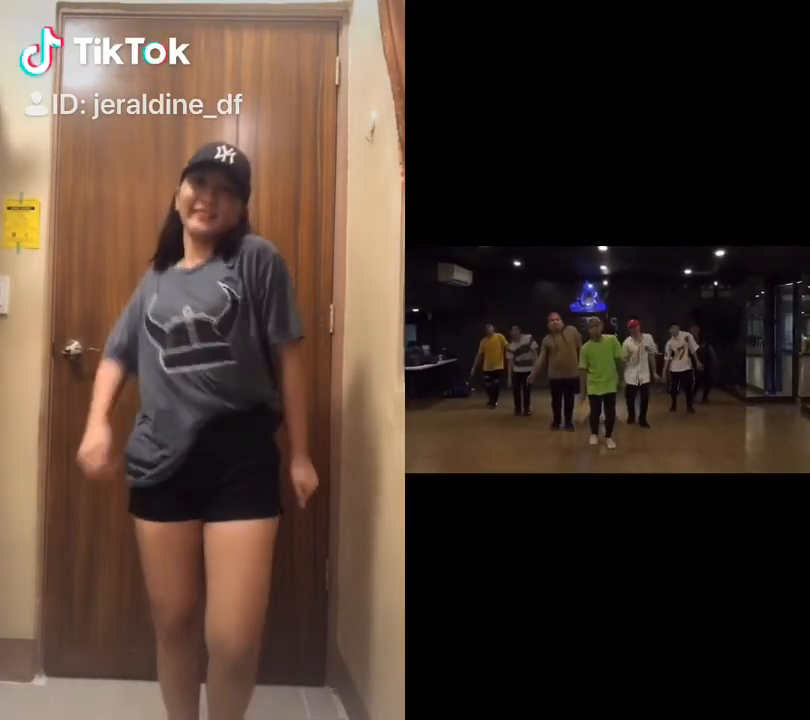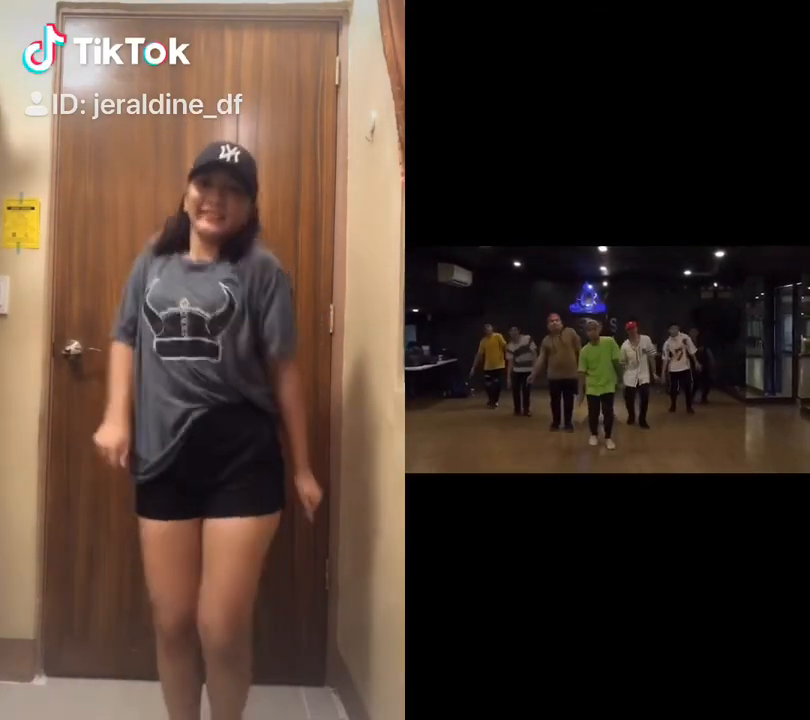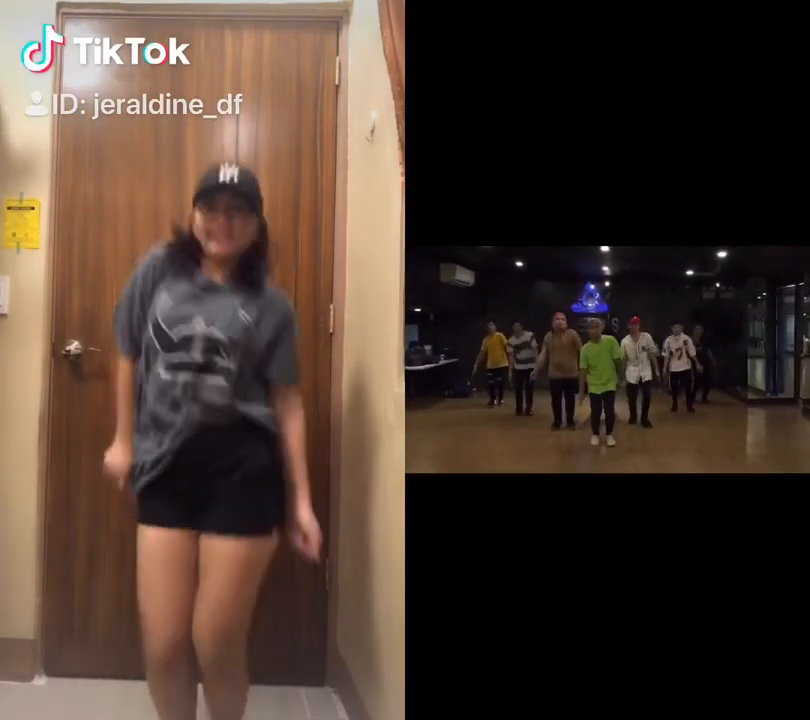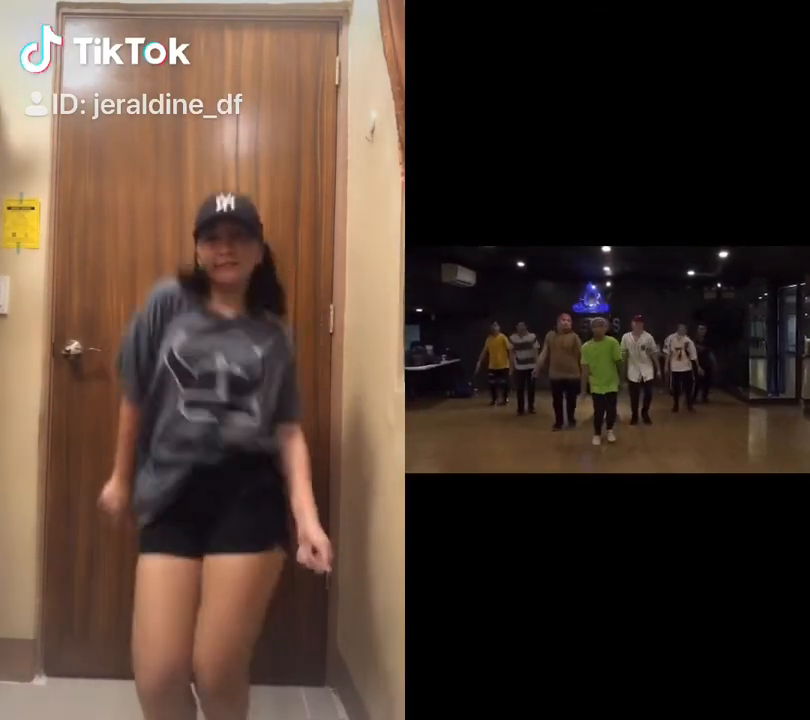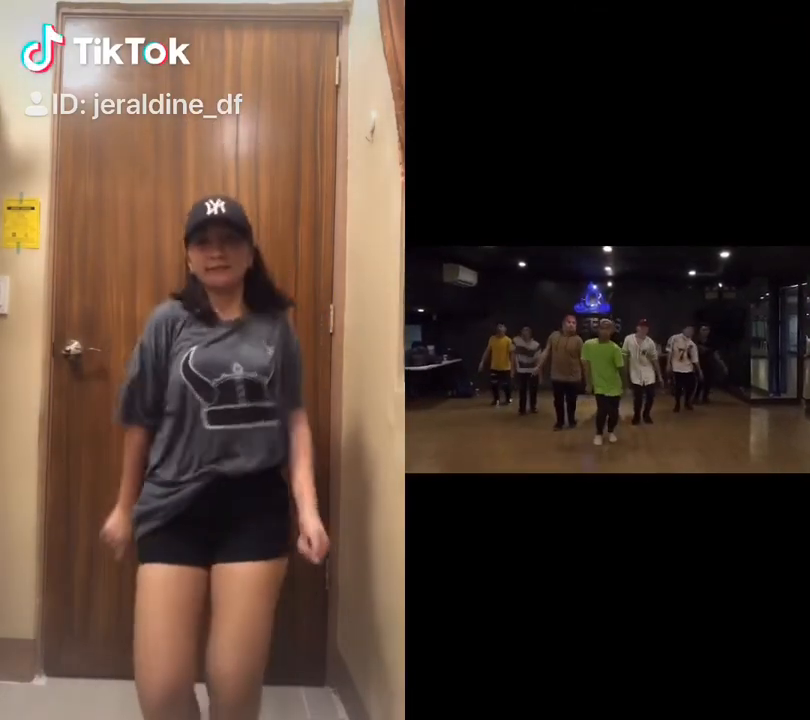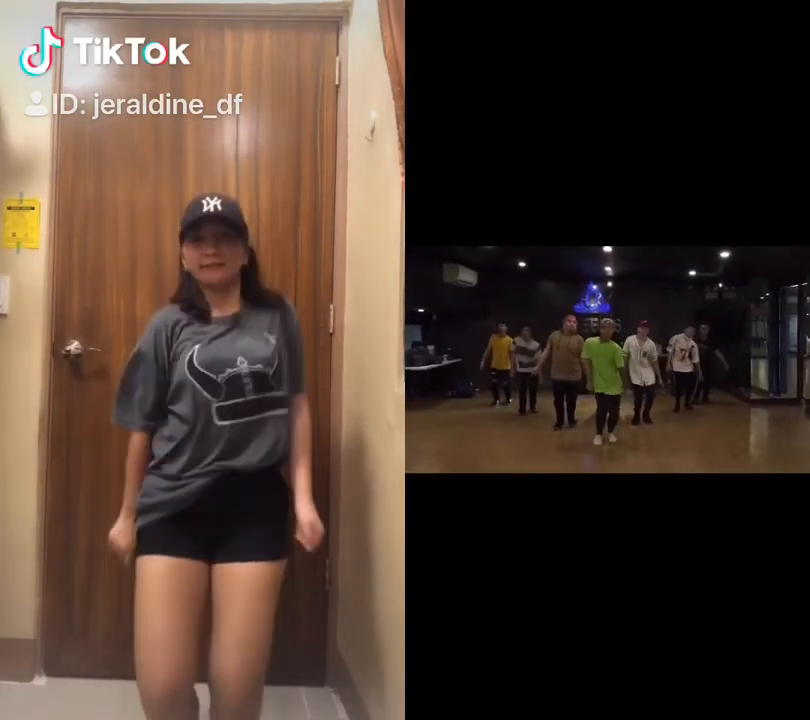
dt=0.1s
person 1, frame 1
left shoulder: (257, 260)
right shoulder: (156, 279)
left elbow: (285, 358)
right elbow: (118, 353)
left wrist: (299, 454)
right wrist: (96, 423)
left hip: (239, 459)
right hip: (161, 461)
left knee: (234, 639)
right knee: (172, 623)
person 1, frame 2
left shoulder: (260, 270)
right shoulder: (154, 261)
left elbow: (284, 368)
right elbow: (125, 339)
left wrist: (302, 467)
right wrist: (115, 418)
left hip: (242, 454)
right hip: (164, 457)
left knee: (222, 628)
right knee: (173, 626)
person 1, frame 3
left shoulder: (269, 303)
right shoulder: (158, 269)
left elbow: (287, 402)
right elbow: (130, 356)
left wrist: (302, 501)
right wrist: (123, 438)
left hip: (243, 472)
right hip: (166, 471)
left knee: (216, 647)
right knee: (163, 649)
person 1, frame 4
left shoulder: (272, 335)
right shoulder: (166, 302)
left elbow: (289, 432)
right elbow: (134, 395)
left wrist: (308, 520)
right wrist: (120, 477)
left hip: (246, 496)
right hip: (170, 498)
left knee: (219, 669)
right knee: (157, 677)
person 1, frame 5
left shoulder: (277, 327)
right shoulder: (169, 322)
left elbow: (296, 421)
right elbow: (139, 424)
left wrist: (310, 511)
right wrist: (123, 507)
left hip: (254, 507)
right hip: (173, 510)
person 1, frame 6
left shoulder: (277, 318)
right shoulder: (169, 326)
left elbow: (297, 407)
right elbow: (141, 427)
left wrist: (304, 499)
right wrist: (127, 514)
left hip: (254, 506)
right hip: (174, 506)
